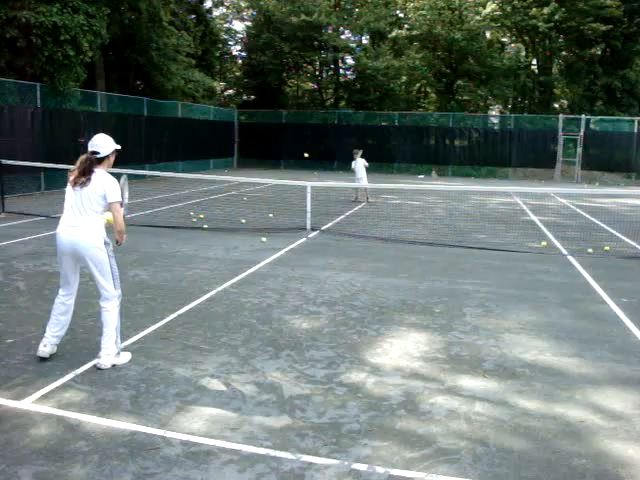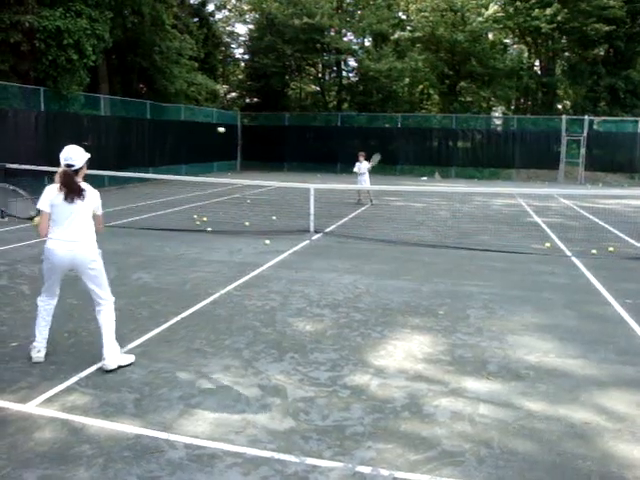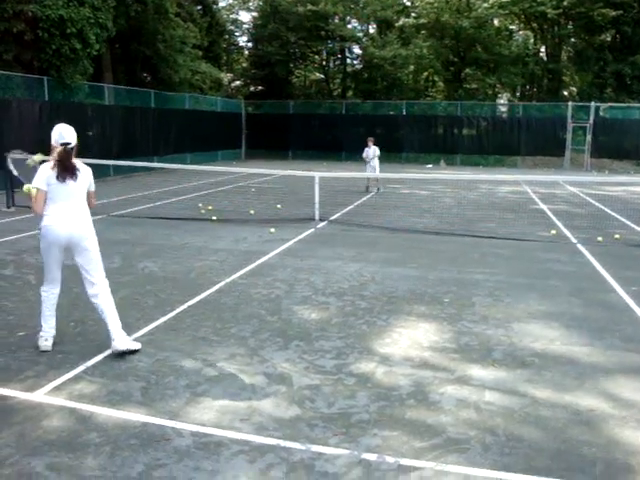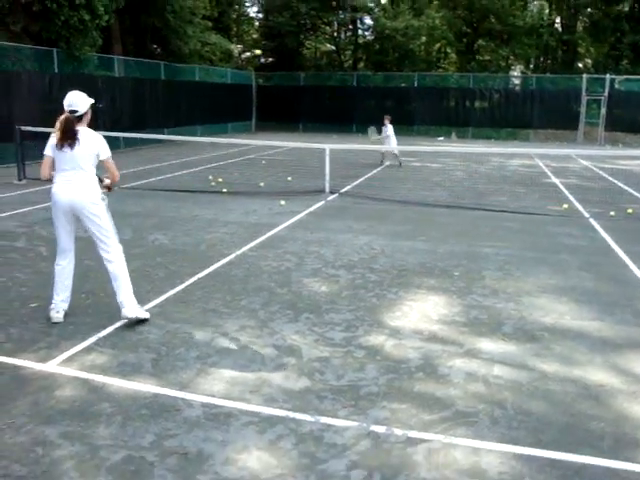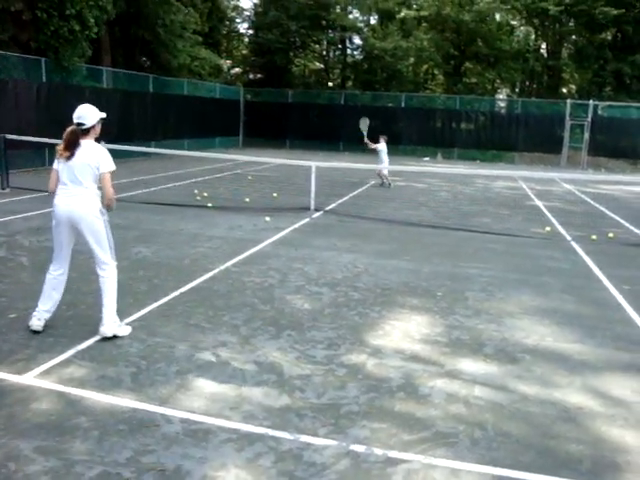
dt=0.3s
person 1, frame 1
left shoulder: (75, 177)
right shoulder: (109, 182)
left elbow: (74, 211)
right elbow: (119, 224)
right wrist: (120, 238)
left hip: (65, 236)
right hip: (90, 240)
left knee: (66, 292)
right knee: (110, 296)
left ankle: (48, 342)
right ankle: (108, 353)
person 1, frame 2
left shoulder: (51, 191)
right shoulder: (92, 193)
left elbow: (43, 231)
left wrist: (38, 222)
left hip: (56, 251)
right hip: (85, 252)
left knee: (47, 297)
right knee: (104, 303)
left ankle: (38, 347)
right ankle: (111, 355)
person 1, frame 3
left shoulder: (45, 169)
right shoulder: (85, 170)
left elbow: (38, 209)
left wrist: (41, 202)
left hip: (53, 229)
right hip: (81, 229)
left knee: (51, 284)
right knee: (98, 285)
left ankle: (46, 337)
right ankle: (118, 338)
person 1, frame 4
left shoulder: (55, 138)
right shoulder: (95, 139)
left elbow: (44, 175)
right elbow: (114, 176)
right wrist: (108, 185)
left hip: (61, 197)
right hip: (88, 197)
left knee: (64, 254)
right knee: (112, 250)
left ankle: (58, 308)
right ankle: (128, 305)
person 1, frame 5
left shoulder: (64, 150)
right shoulder: (100, 152)
left elbow: (52, 187)
right elbow: (108, 194)
right wrist: (110, 204)
left hip: (62, 208)
right hip: (88, 210)
left knee: (58, 264)
right knee: (106, 266)
left ankle: (40, 317)
right ankle: (109, 323)
